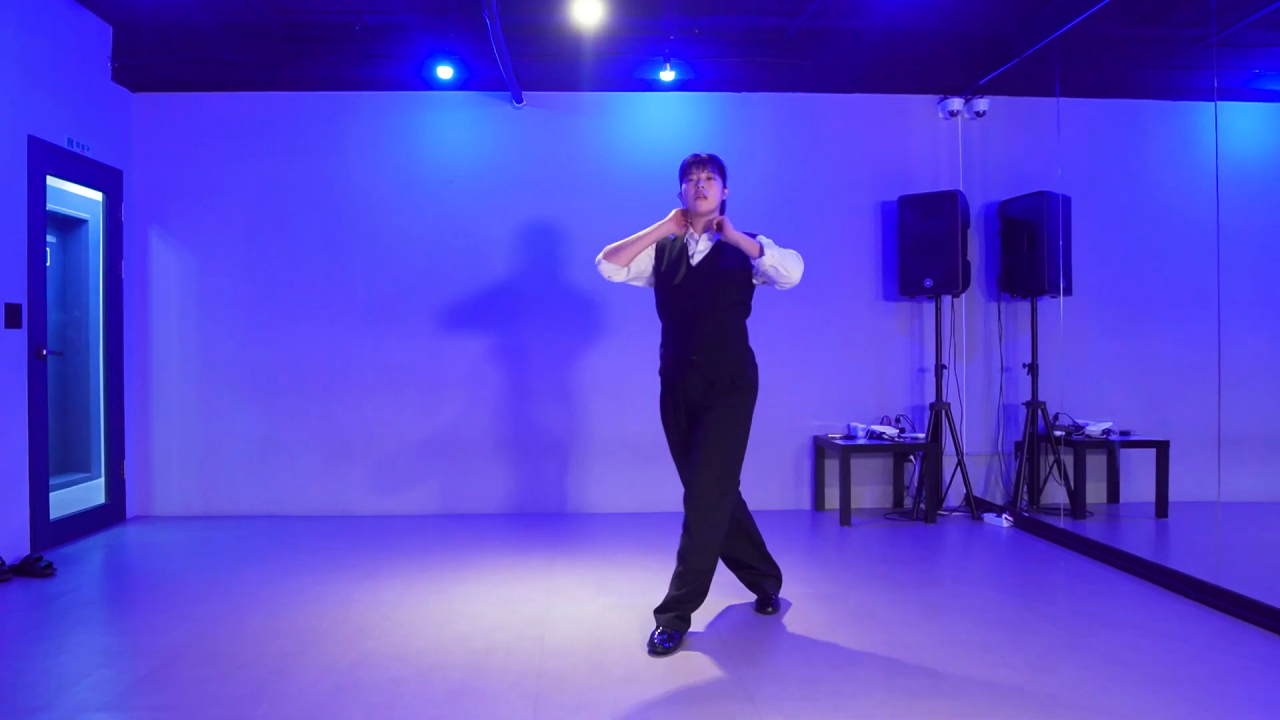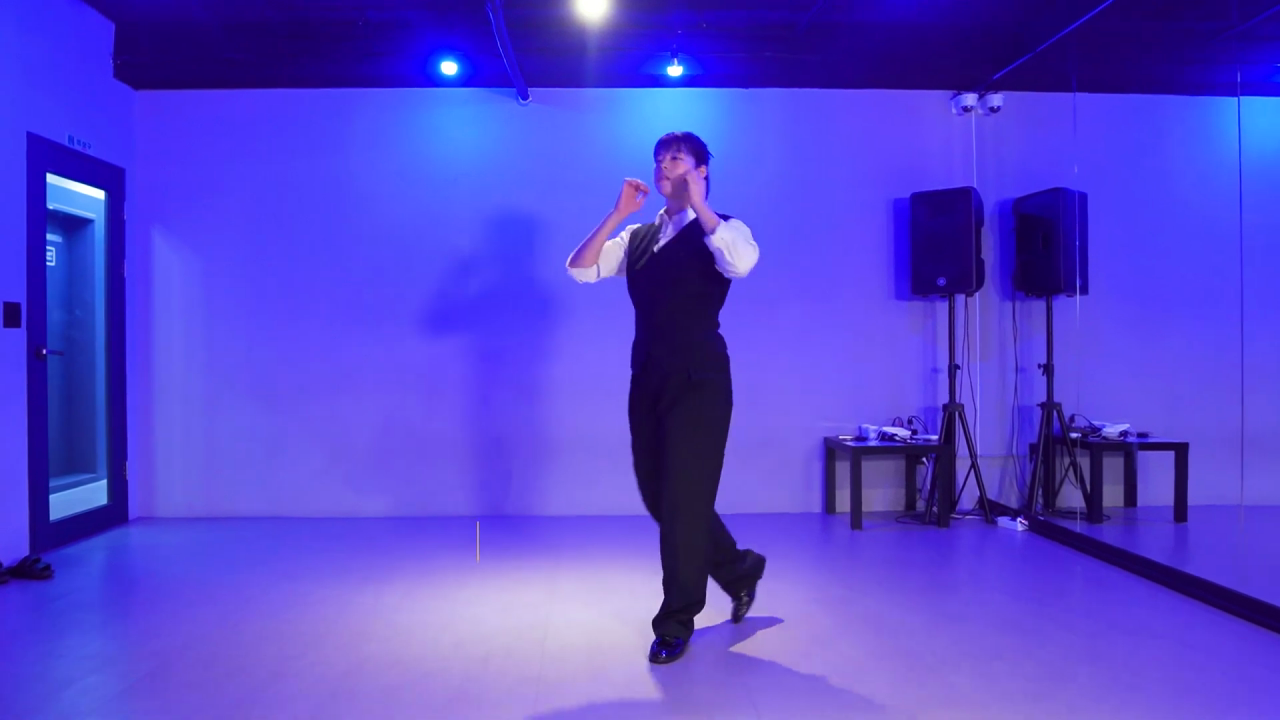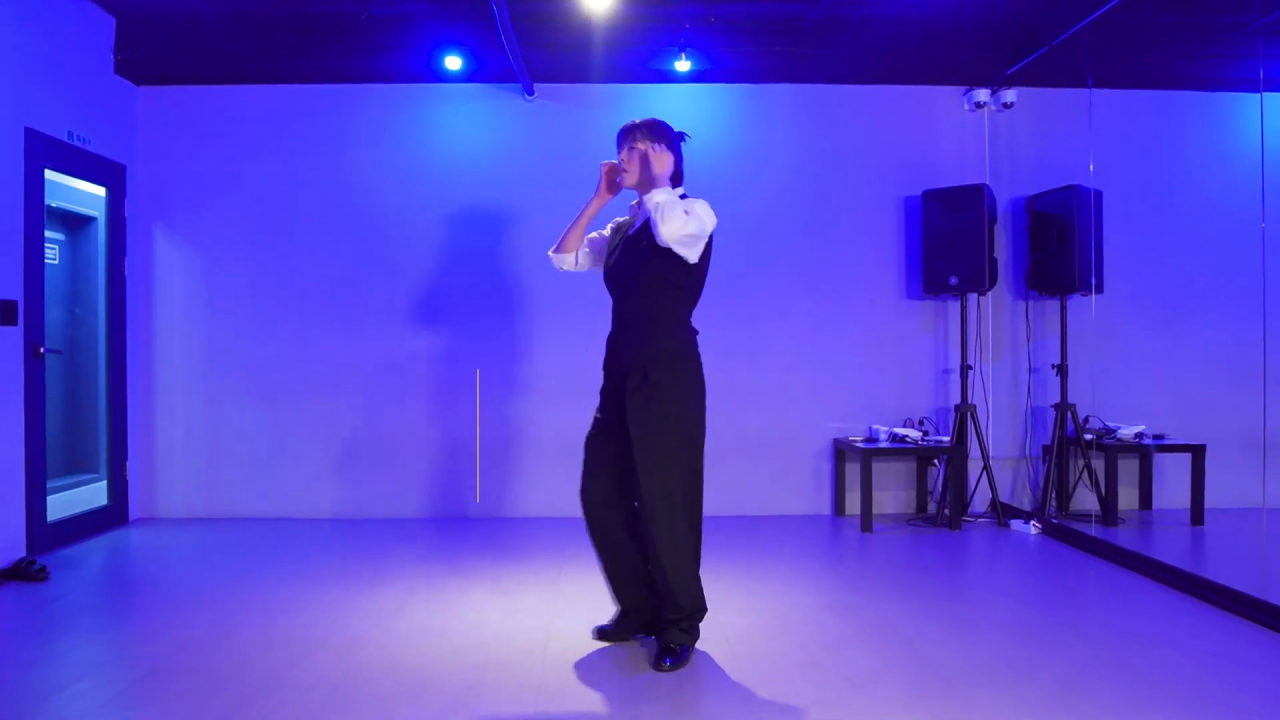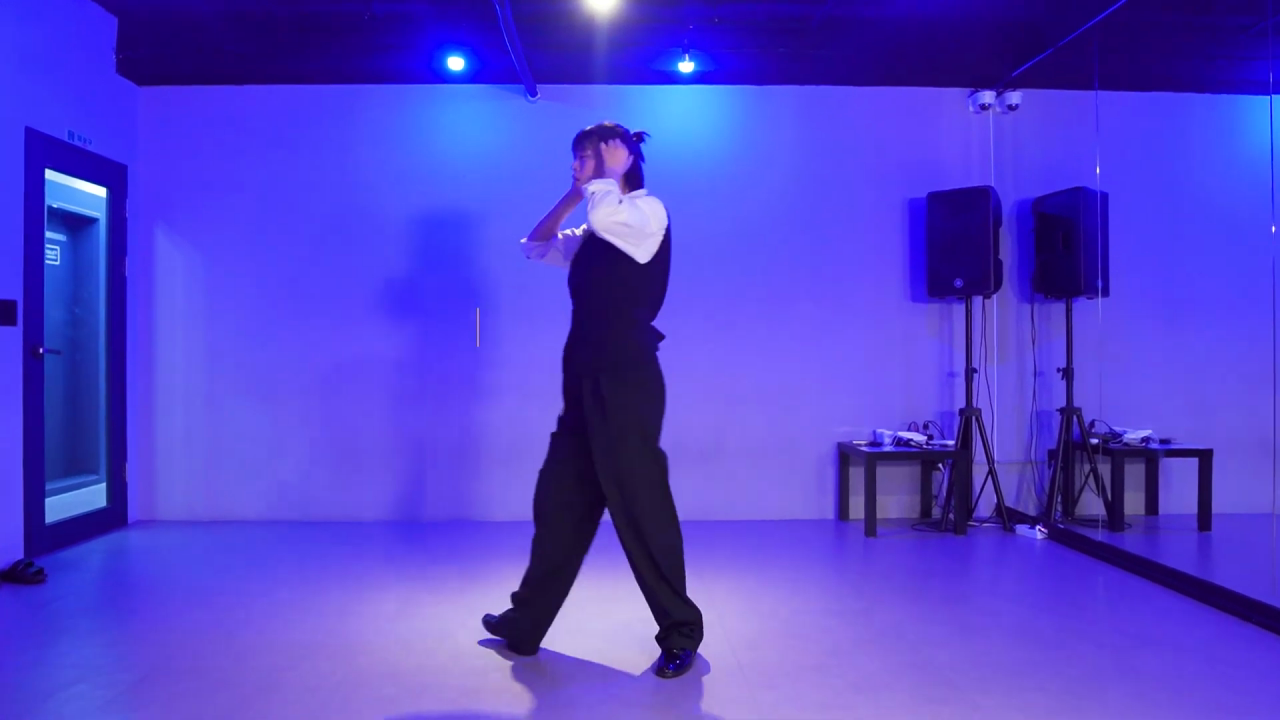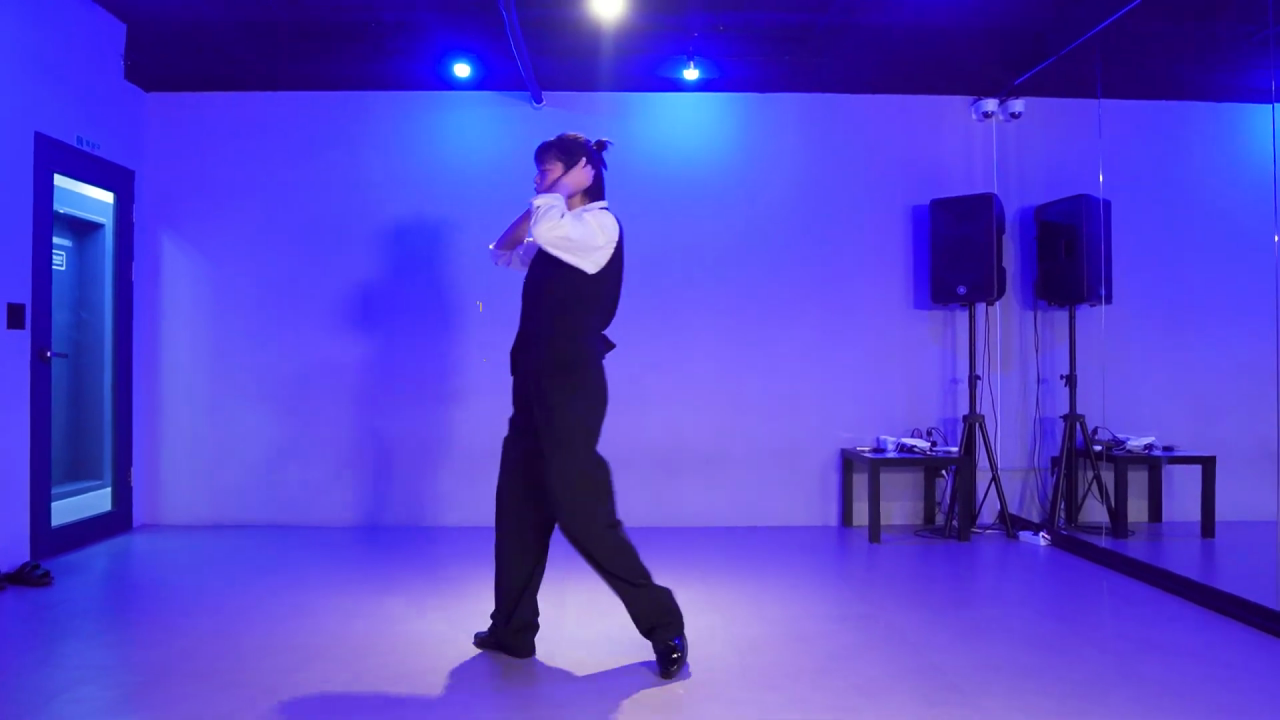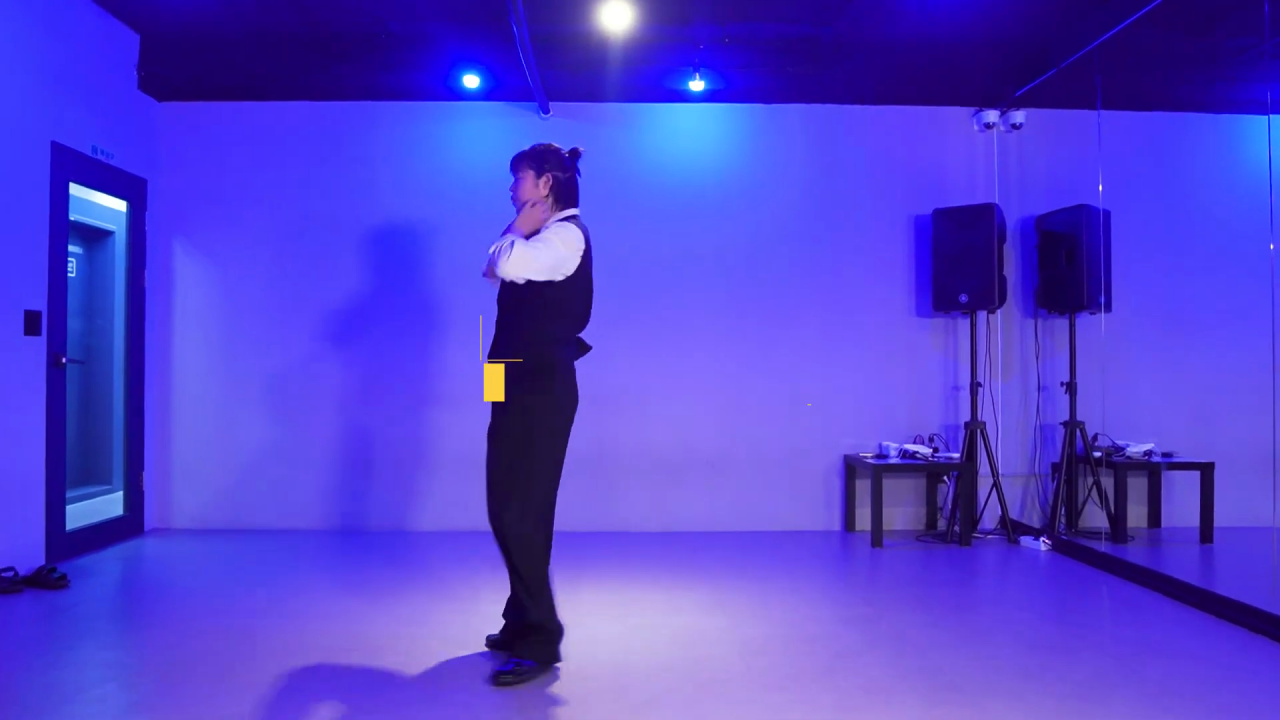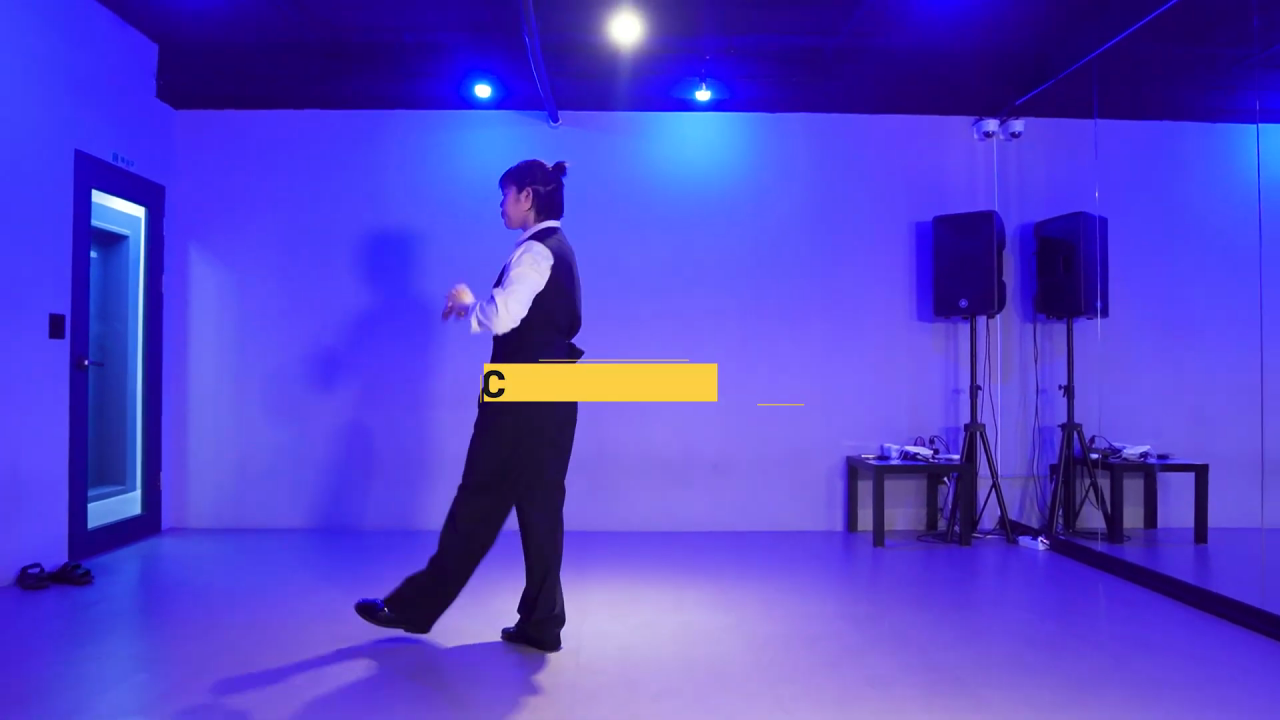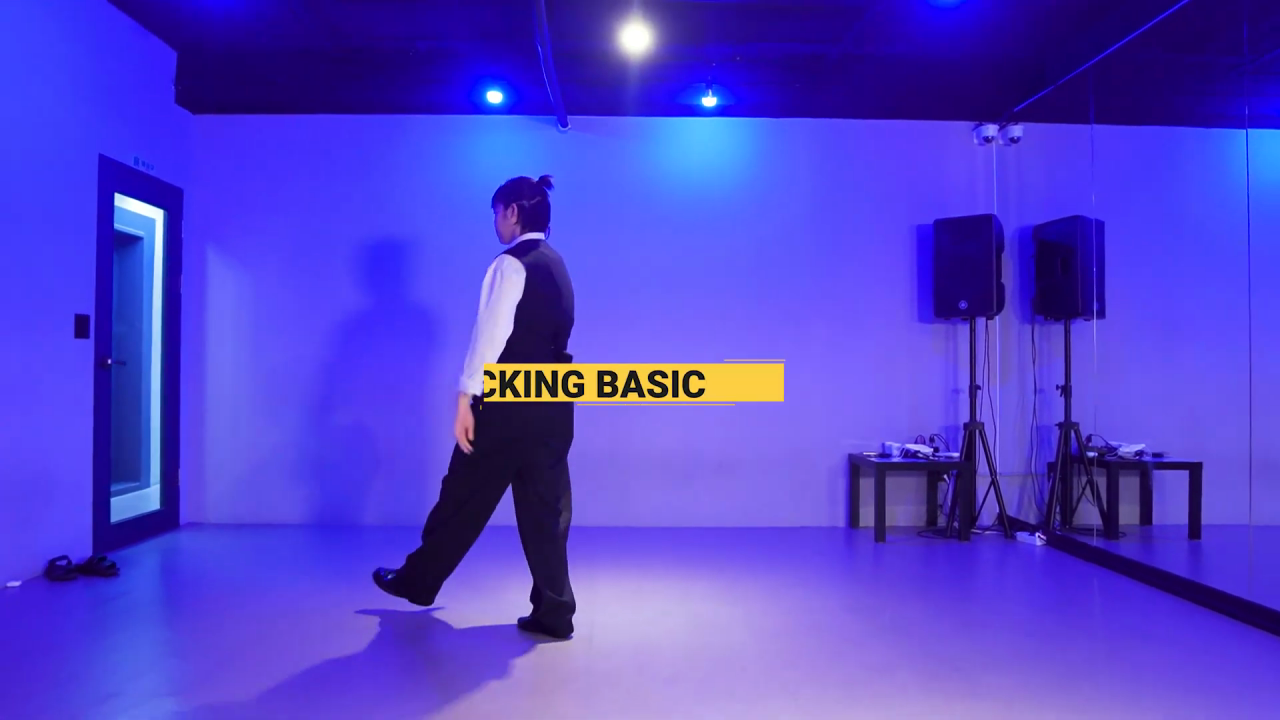
dt=0.2s
person 1, frame 1
left shoulder: (743, 251)
right shoulder: (661, 251)
left elbow: (791, 273)
right elbow: (608, 265)
left wrist: (737, 237)
right wrist: (663, 228)
left hip: (729, 384)
right hip: (678, 385)
left knee: (706, 493)
right knee: (714, 493)
left ankle: (676, 611)
right ankle: (764, 577)
person 1, frame 2
left shoulder: (720, 229)
right shoulder: (639, 237)
left elbow: (741, 261)
right elbow: (581, 269)
left wrist: (699, 206)
right wrist: (618, 213)
left hip: (698, 378)
right hip: (649, 378)
left knee: (684, 497)
right knee: (660, 495)
left ankle: (676, 620)
right ankle: (739, 568)
person 1, frame 3
left shoulder: (693, 213)
right shoulder: (623, 228)
left elbow: (672, 229)
right elbow: (564, 257)
left wrist: (660, 180)
right wrist: (598, 199)
left hip: (669, 373)
right hip: (622, 372)
left knee: (665, 498)
right knee: (603, 493)
left ankle: (679, 625)
right ankle: (638, 607)
person 1, frame 4
left shoulder: (647, 213)
right shoulder: (595, 231)
left elbow: (605, 211)
right elbow: (537, 247)
left wrist: (609, 176)
right wrist: (572, 195)
left hip: (625, 379)
right hip: (587, 380)
left knee: (639, 507)
right knee: (561, 499)
left ankle: (680, 632)
right ankle: (527, 618)
person 1, frame 5
left shoulder: (600, 225)
right shoulder: (564, 233)
left elbow: (547, 227)
right elbow: (504, 252)
left wrist: (559, 192)
right wrist: (543, 203)
left hip: (569, 386)
right hip: (539, 386)
left knee: (580, 512)
right knee: (520, 505)
left ankle: (663, 625)
right ankle: (512, 629)
person 1, frame 6
left shoulder: (566, 235)
right shoulder: (544, 240)
left elbow: (506, 264)
right elbow: (499, 268)
left wrist: (519, 230)
right wrist: (519, 230)
left hip: (539, 387)
right hip: (527, 386)
left knee: (517, 510)
right knee: (514, 509)
left ankle: (536, 639)
right ankle: (527, 631)
person 1, frame 7
left shoulder: (537, 250)
right shoulder: (550, 248)
left elbow: (499, 318)
left wrist: (466, 302)
right wrist: (473, 302)
left hip: (523, 395)
right hip: (546, 393)
left knee: (481, 503)
right knee: (539, 506)
left ankle: (414, 607)
right ankle: (541, 623)
person 1, frame 8
left shoulder: (509, 264)
right shoulder: (554, 264)
left elbow: (490, 337)
left wrist: (465, 399)
left hip: (509, 399)
right hip: (552, 399)
left knee: (467, 495)
right knee: (546, 504)
left ankle: (418, 580)
right ankle: (553, 611)
